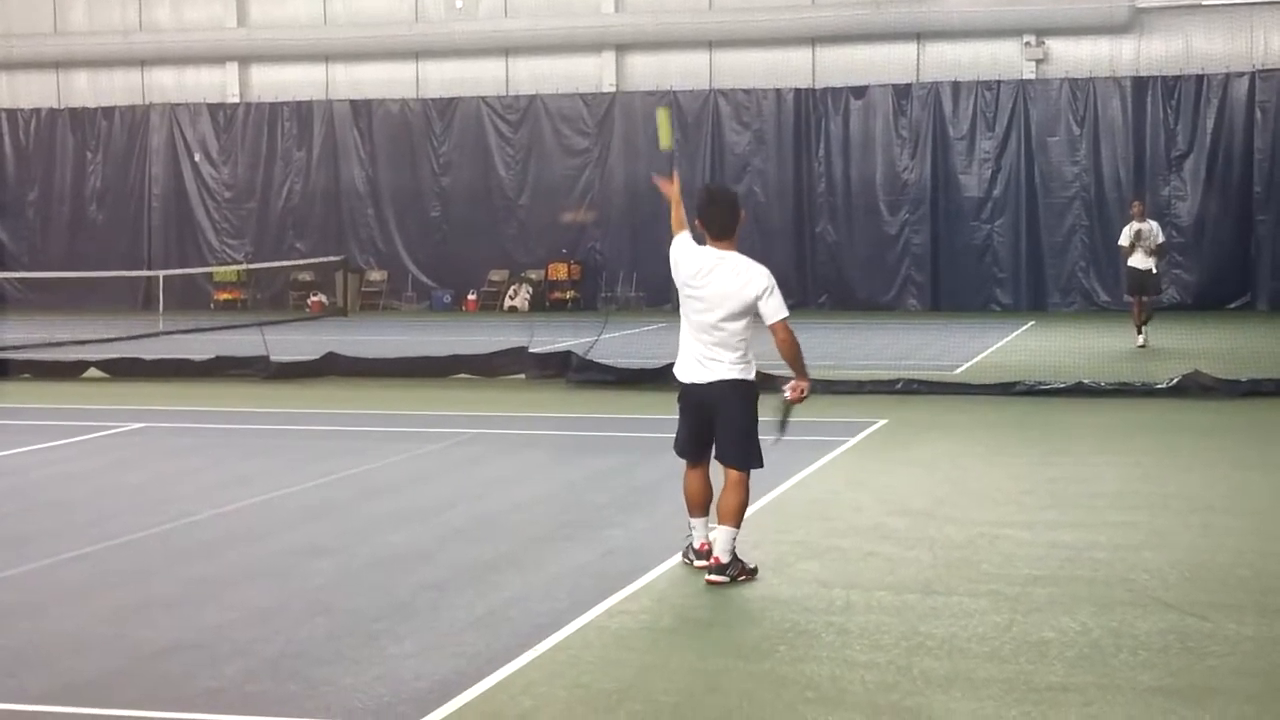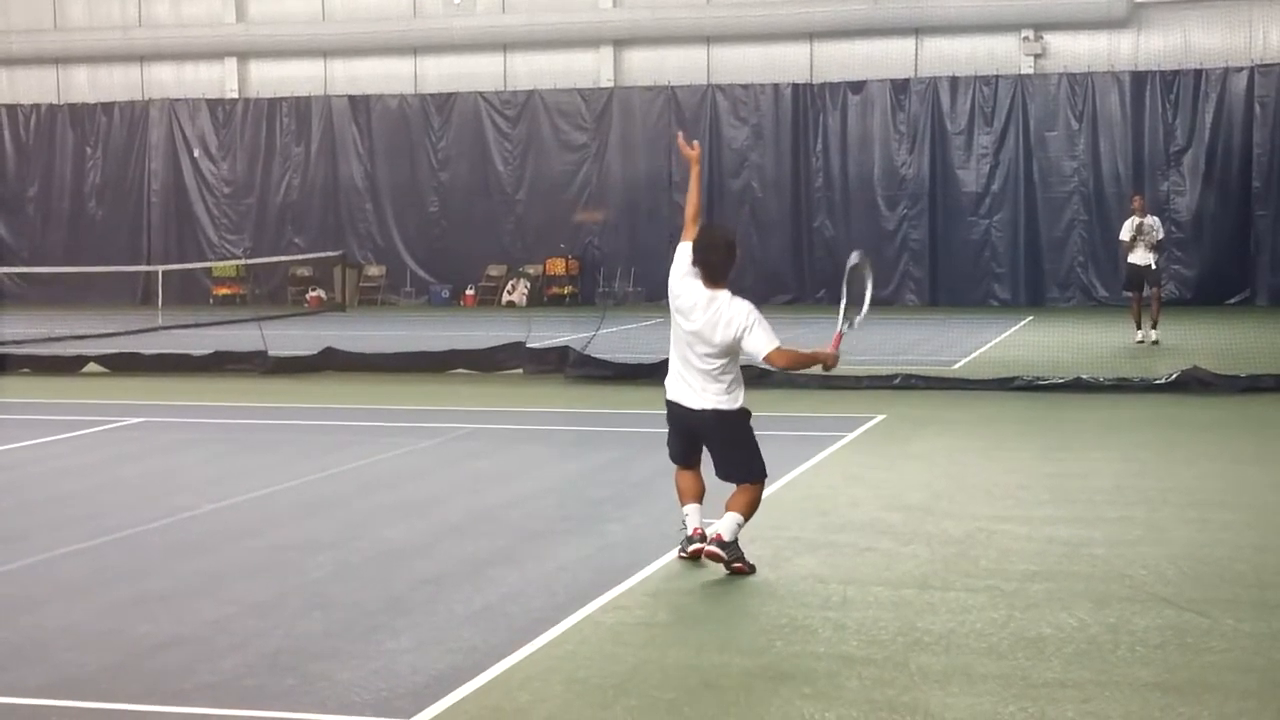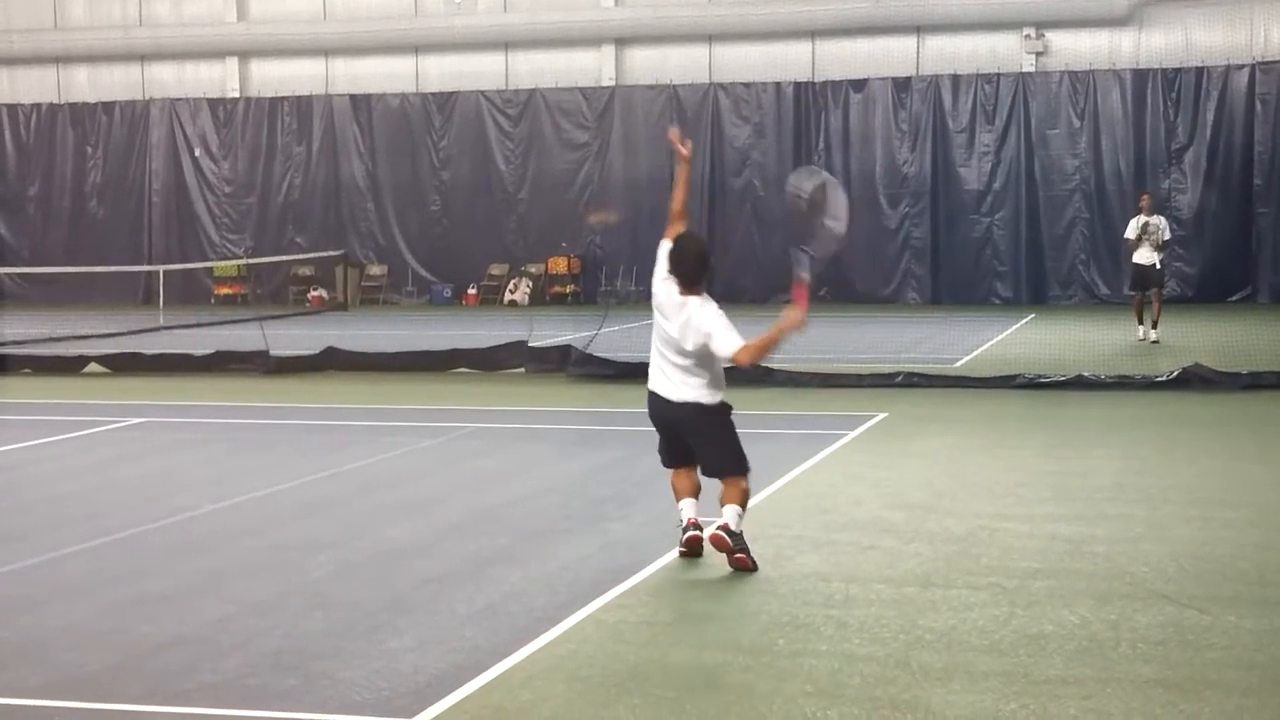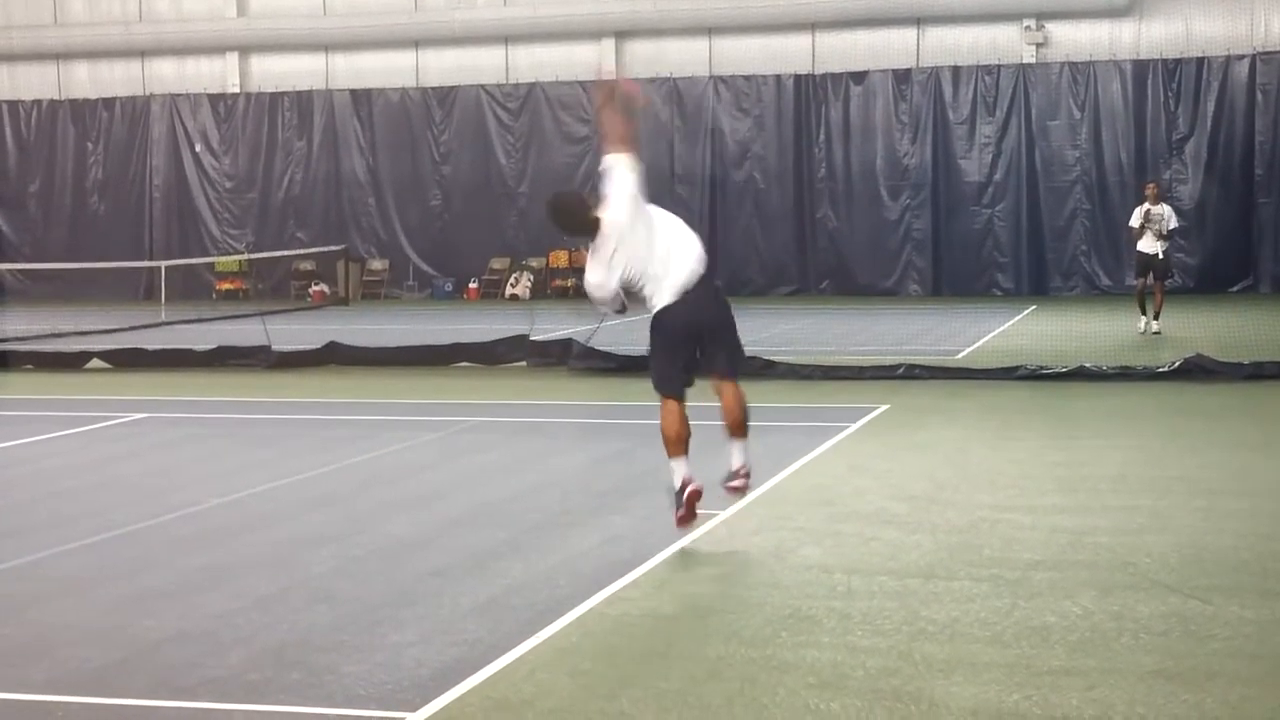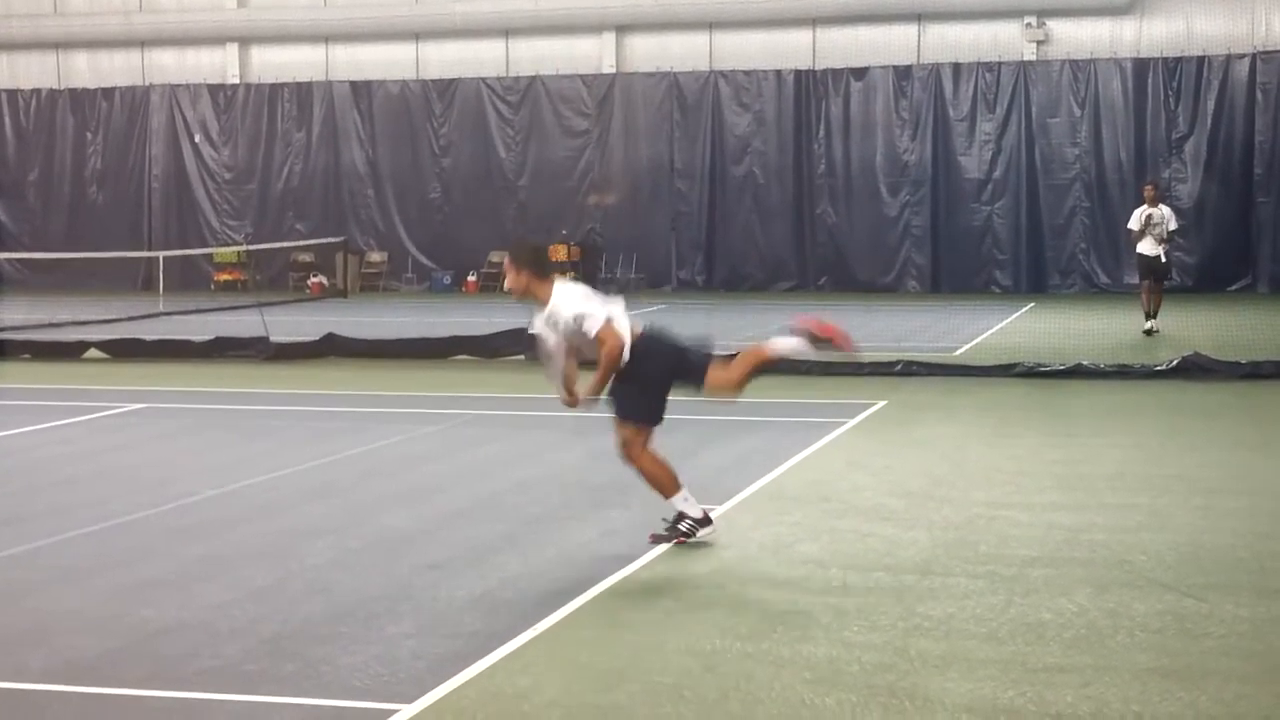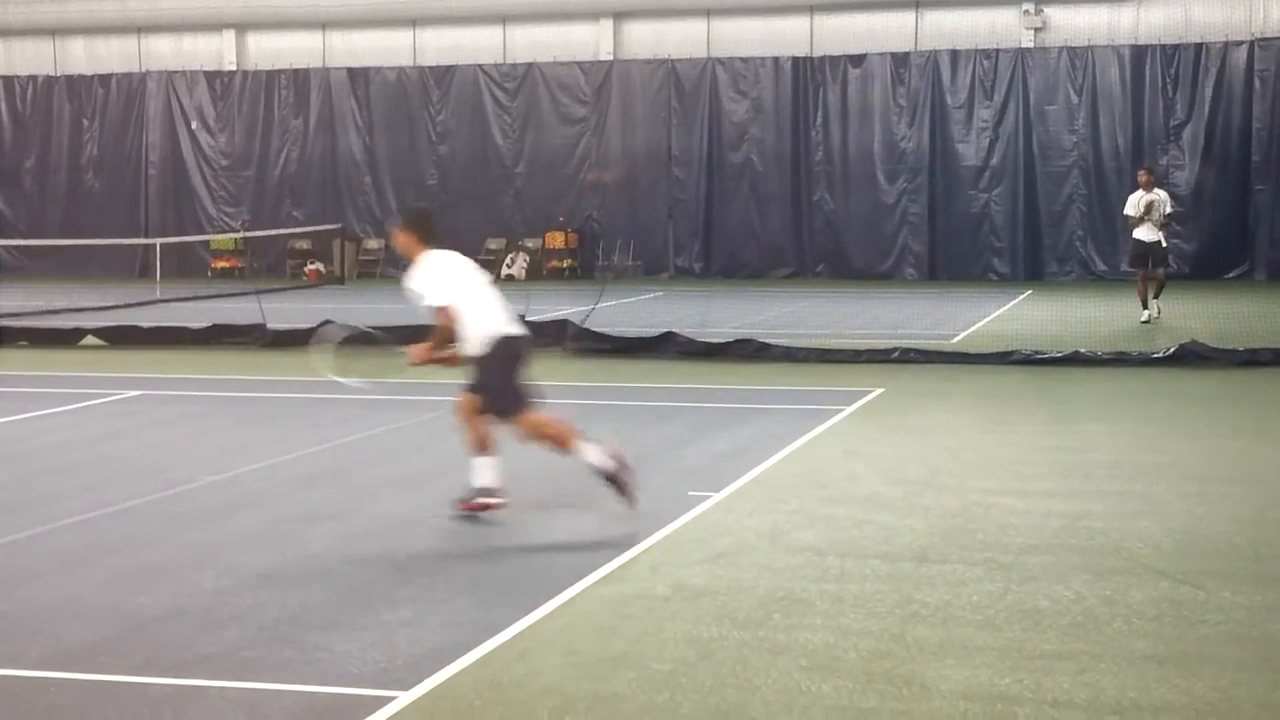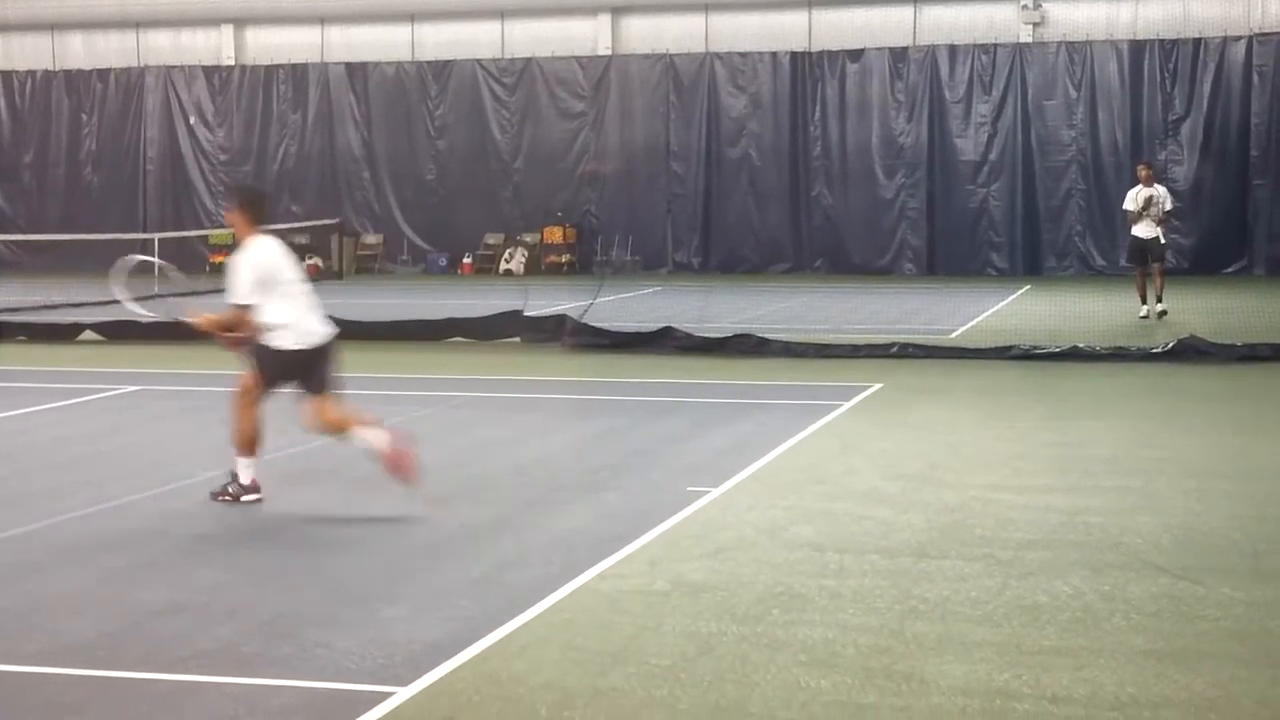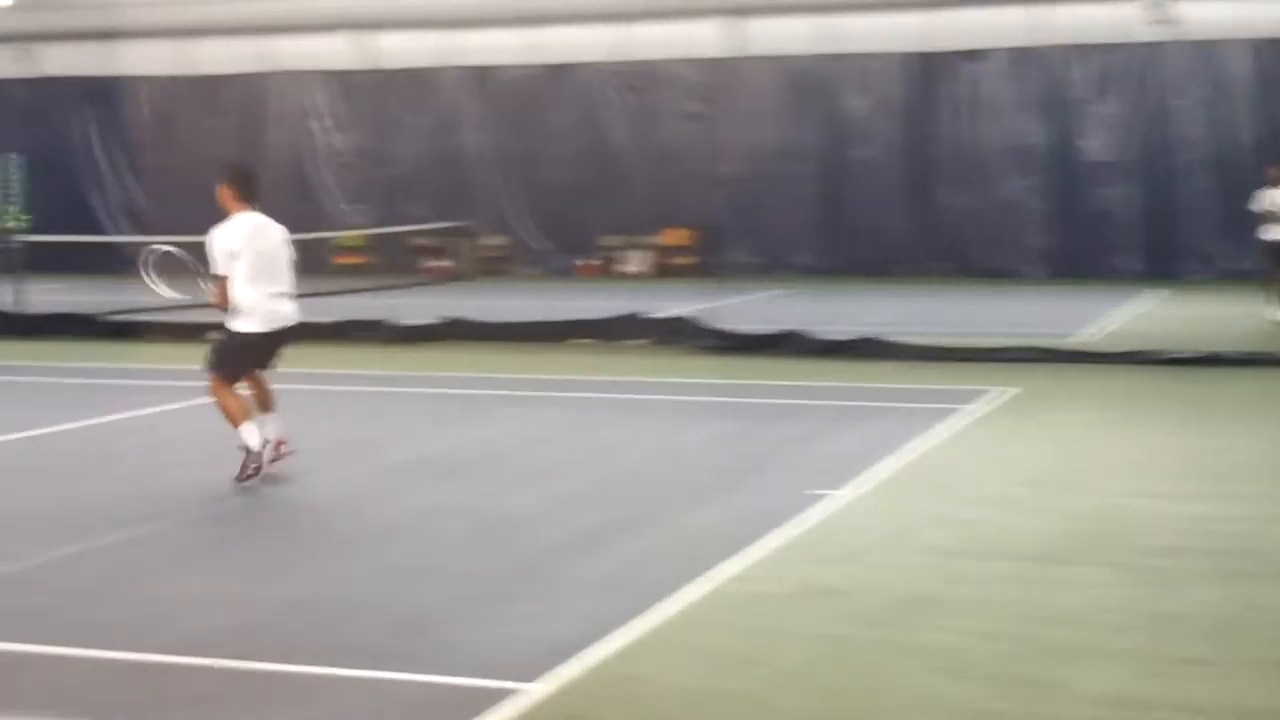
dt=0.3s
person 1, frame 1
left shoulder: (685, 259)
right shoulder: (756, 276)
left elbow: (680, 231)
right elbow: (782, 334)
left wrist: (674, 198)
right wrist: (799, 376)
left hip: (691, 382)
right hip: (734, 386)
left knee: (696, 465)
right knee: (736, 473)
left ankle: (700, 544)
right ankle: (722, 557)
person 1, frame 2
left shoulder: (680, 285)
right shoulder: (741, 313)
left elbow: (690, 223)
right elbow: (779, 358)
left wrist: (695, 167)
right wrist: (823, 357)
left hip: (679, 402)
right hip: (722, 410)
left knee: (686, 467)
right knee: (750, 483)
left ankle: (694, 531)
right ankle: (723, 536)
person 1, frame 3
left shoulder: (663, 284)
right shoulder: (709, 318)
left elbow: (676, 221)
right elbow: (746, 359)
left wrist: (684, 166)
right wrist: (785, 327)
left hip: (661, 400)
right hip: (702, 407)
left knee: (681, 465)
right knee: (734, 480)
left ankle: (690, 523)
right ankle: (727, 526)
person 1, frame 4
left shoulder: (598, 273)
right shoulder: (622, 204)
left elbow: (613, 305)
right elbow: (617, 146)
right wrist: (611, 104)
left hip: (669, 315)
right hip: (703, 293)
left knee: (671, 402)
right knee: (727, 384)
left ankle: (683, 482)
right ankle: (738, 466)
person 1, frame 5
left shoulder: (566, 304)
right shoulder: (544, 323)
left elbow: (612, 343)
right elbow: (564, 358)
left wrist: (595, 387)
right wrist: (568, 388)
left hip: (636, 355)
right hip: (628, 358)
person 1, frame 6
left shoulder: (420, 273)
right shoulder: (450, 259)
left elbow: (447, 322)
left wrist: (429, 349)
right wrist: (453, 352)
left hip: (497, 345)
right hip: (505, 339)
left knee: (525, 421)
right knee: (468, 407)
left ankle: (605, 462)
right ankle: (486, 487)
person 1, frame 7
left shoulder: (244, 260)
right shoulder: (274, 248)
left elbow: (239, 317)
left wrist: (212, 324)
right wrist: (247, 336)
left hip: (289, 343)
right hip: (317, 336)
left knee: (245, 394)
right knee: (316, 410)
left ankle: (245, 480)
right ankle: (385, 442)
person 1, frame 8
left shoulder: (223, 234)
right shoulder: (277, 230)
left elbow: (223, 296)
left wrist: (221, 301)
left hip: (251, 324)
right hip: (284, 319)
left knee: (220, 385)
right knee: (249, 371)
left ankle: (257, 446)
right ankle: (271, 439)
